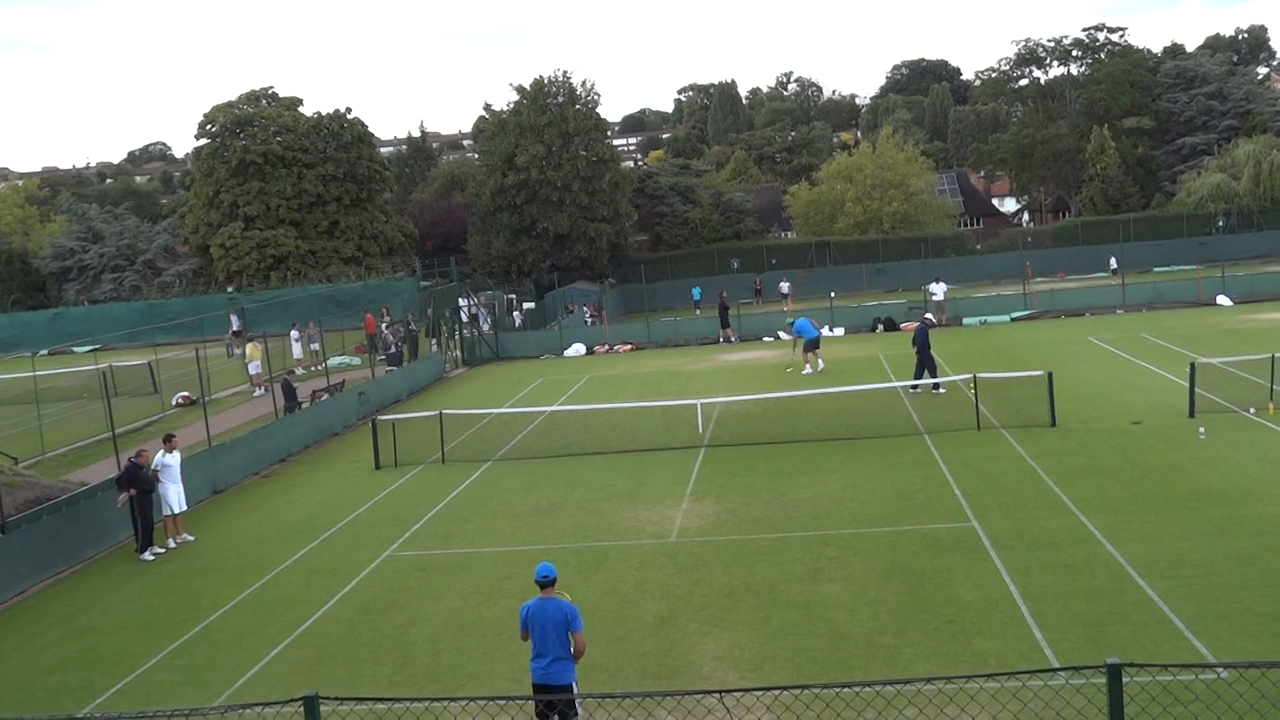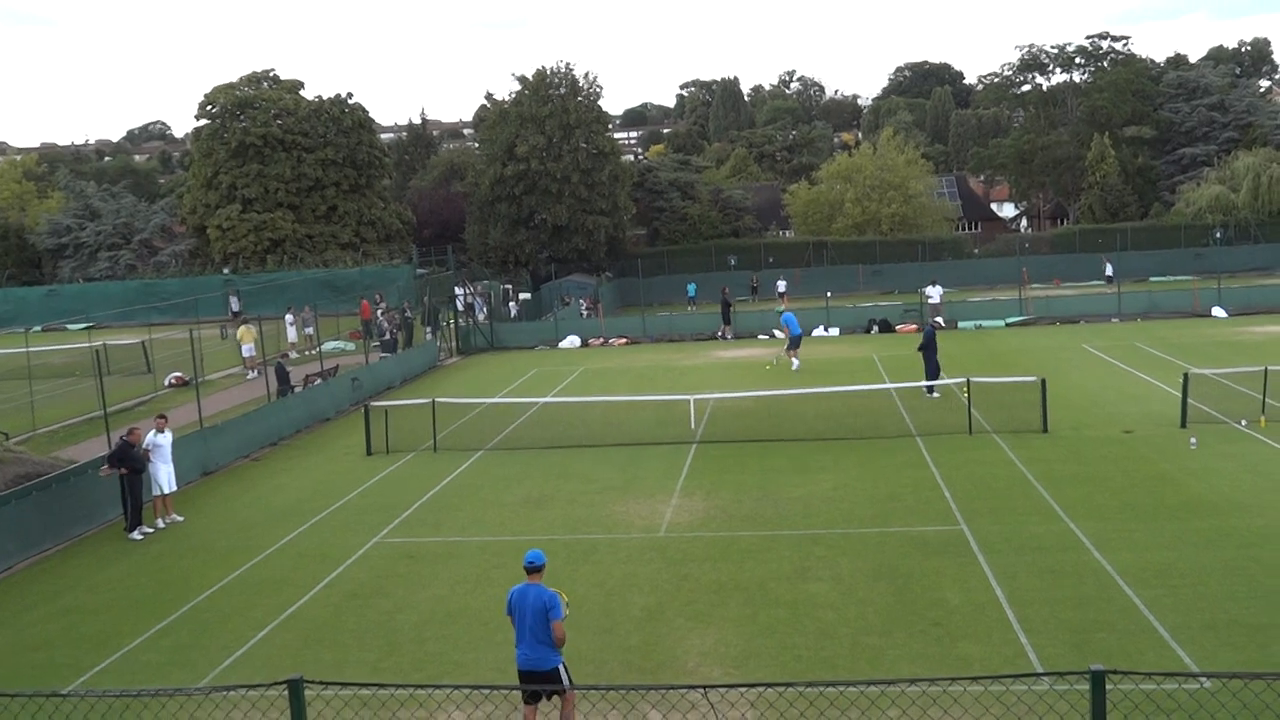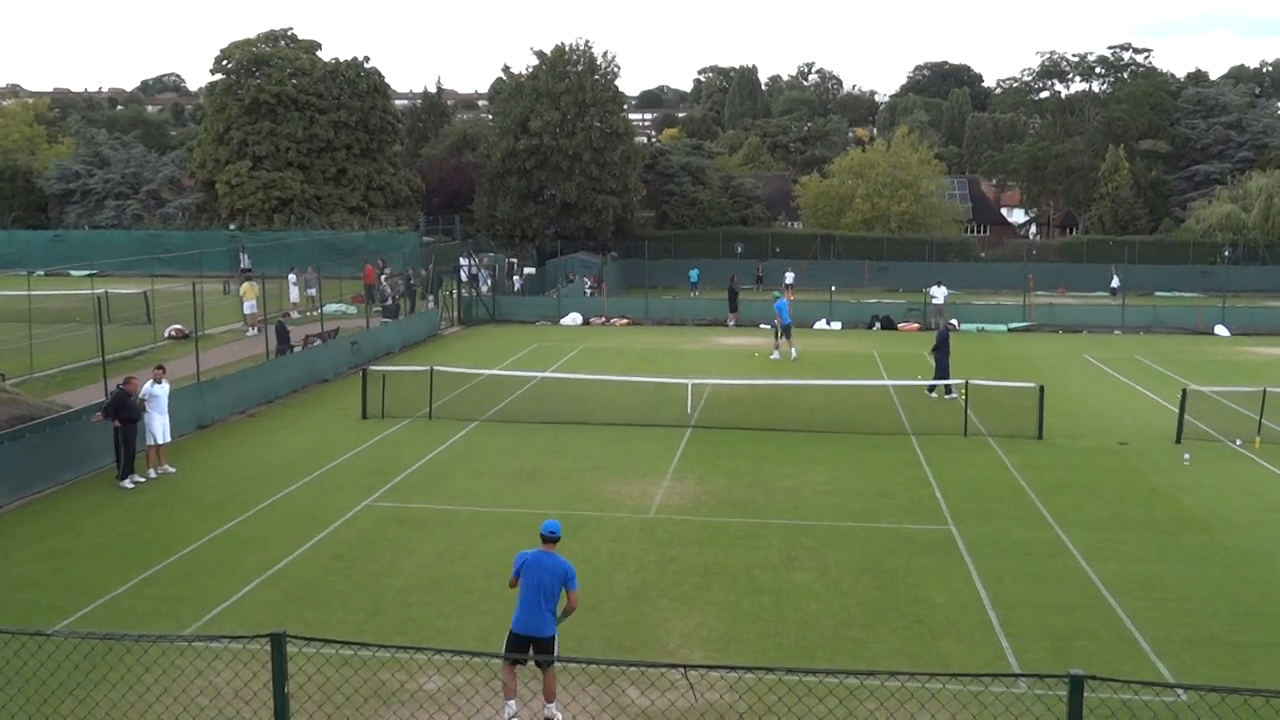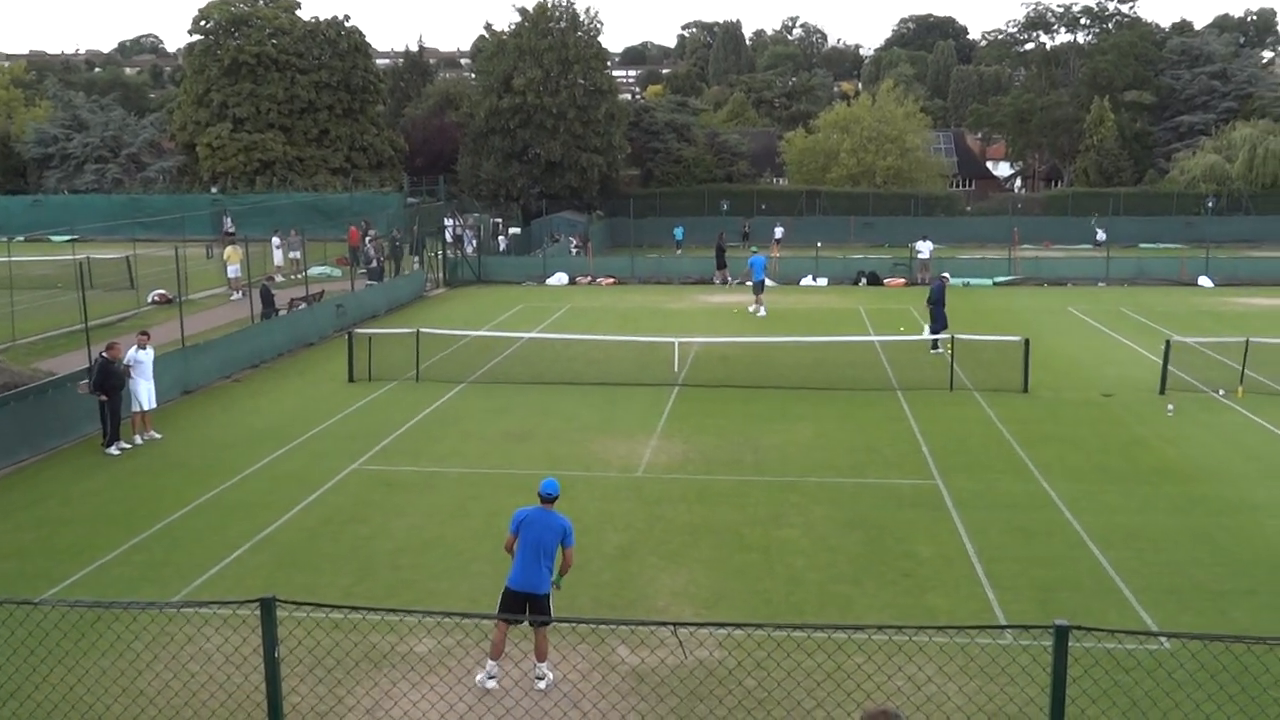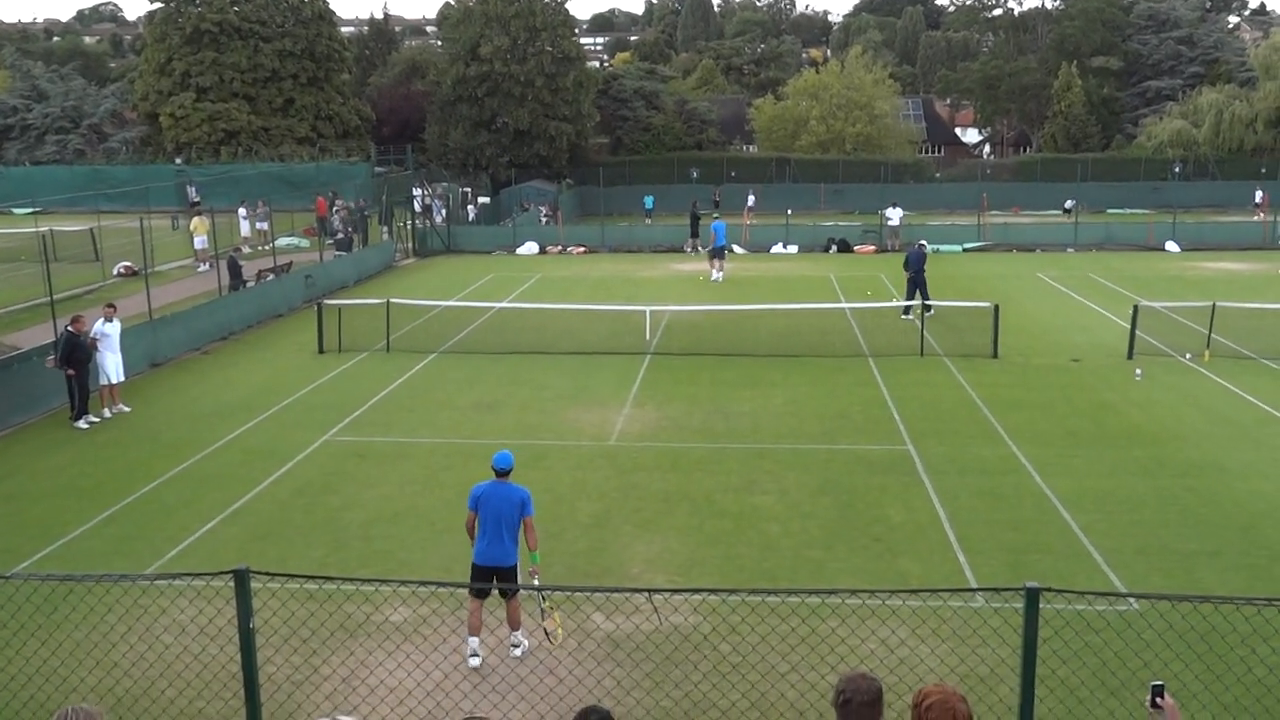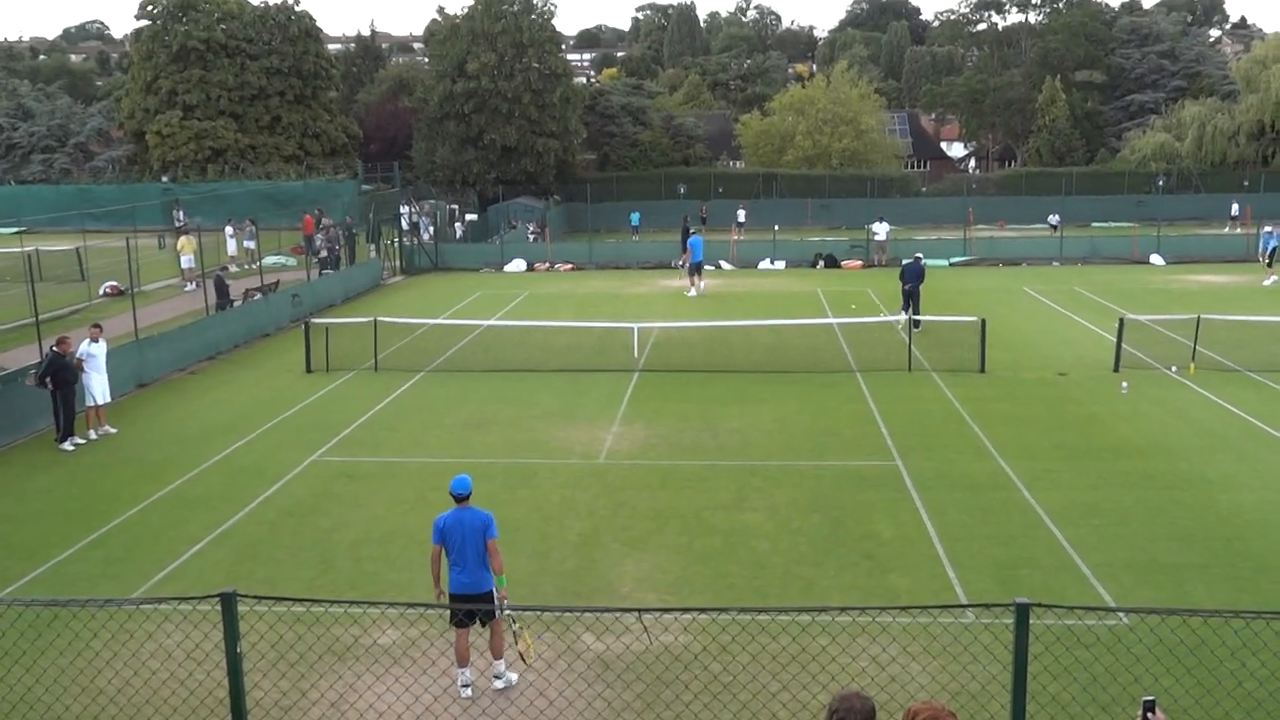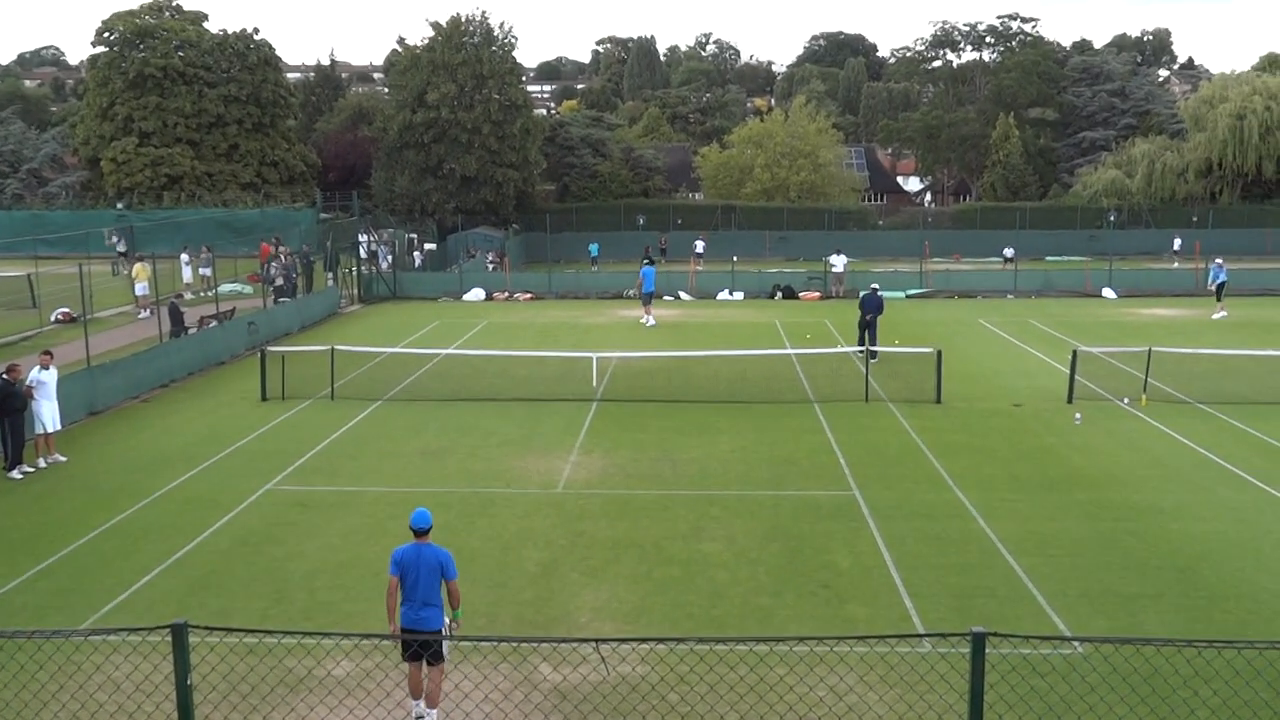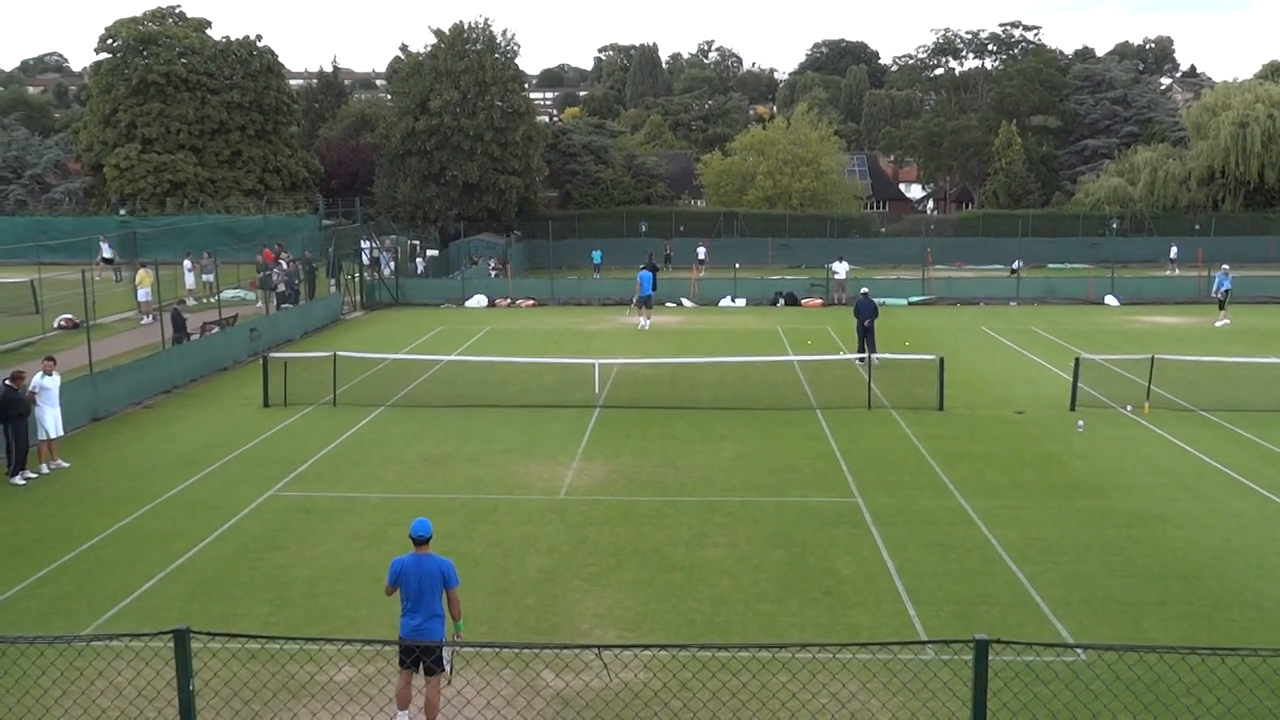
dt=0.4s
person 1, frame 1
left shoulder: (527, 608)
right shoulder: (568, 609)
right elbow: (581, 646)
right wrist: (574, 659)
left hip: (539, 676)
right hip: (564, 676)
person 1, frame 2
left shoulder: (513, 593)
right shoulder: (550, 596)
right elbow: (559, 635)
right wrist: (558, 649)
left hip: (524, 661)
right hip: (549, 661)
right knee: (568, 699)
person 1, frame 3
left shoulder: (524, 557)
right shoulder: (566, 567)
left elbow: (512, 584)
right elbow: (573, 603)
right wrist: (559, 619)
left hip: (520, 626)
right hip: (546, 629)
left knee: (508, 666)
right knee: (548, 672)
person 1, frame 4
left shoulder: (522, 515)
right shoulder: (564, 524)
left elbow: (508, 546)
right elbow: (568, 560)
right wrist: (558, 579)
left hip: (516, 583)
right hip: (542, 587)
left knee: (501, 626)
right knee: (541, 631)
left ankle: (490, 674)
right ankle: (541, 676)
person 1, frame 5
left shoulder: (478, 490)
right shoulder: (522, 494)
left elbow: (469, 523)
right elbow: (529, 529)
right wrist: (534, 559)
left hip: (481, 558)
right hip: (508, 559)
left knee: (475, 604)
right knee: (512, 601)
left ankle: (473, 652)
right ankle: (516, 644)
person 1, frame 6
left shoulder: (441, 521)
right shoulder: (485, 518)
left elbow: (435, 557)
right elbow: (493, 553)
left wrist: (437, 586)
right wrist: (501, 584)
left hip: (457, 588)
right hip: (483, 585)
left knee: (461, 634)
right knee: (496, 627)
left ankle: (464, 682)
right ankle: (500, 675)
person 1, frame 7
left shoulder: (399, 554)
right shoulder: (443, 555)
left elbow: (392, 590)
right elbow: (453, 591)
left wrist: (392, 622)
right wrist: (456, 616)
left hip: (408, 622)
right hip: (433, 623)
left knee: (414, 668)
right knee: (435, 671)
person 1, frame 8
left shoulder: (398, 564)
right shoulder: (444, 565)
left elbow: (389, 591)
right elbow: (453, 600)
right wrist: (458, 627)
left hip: (407, 633)
right hip: (433, 634)
left knee: (405, 676)
right knee: (433, 683)
